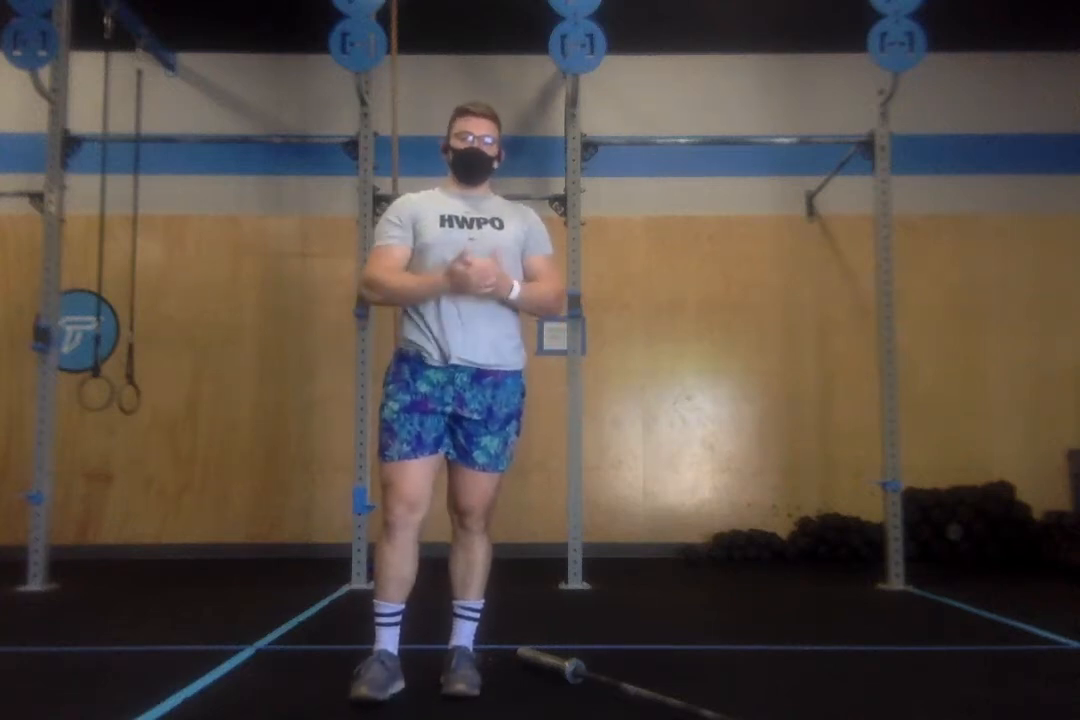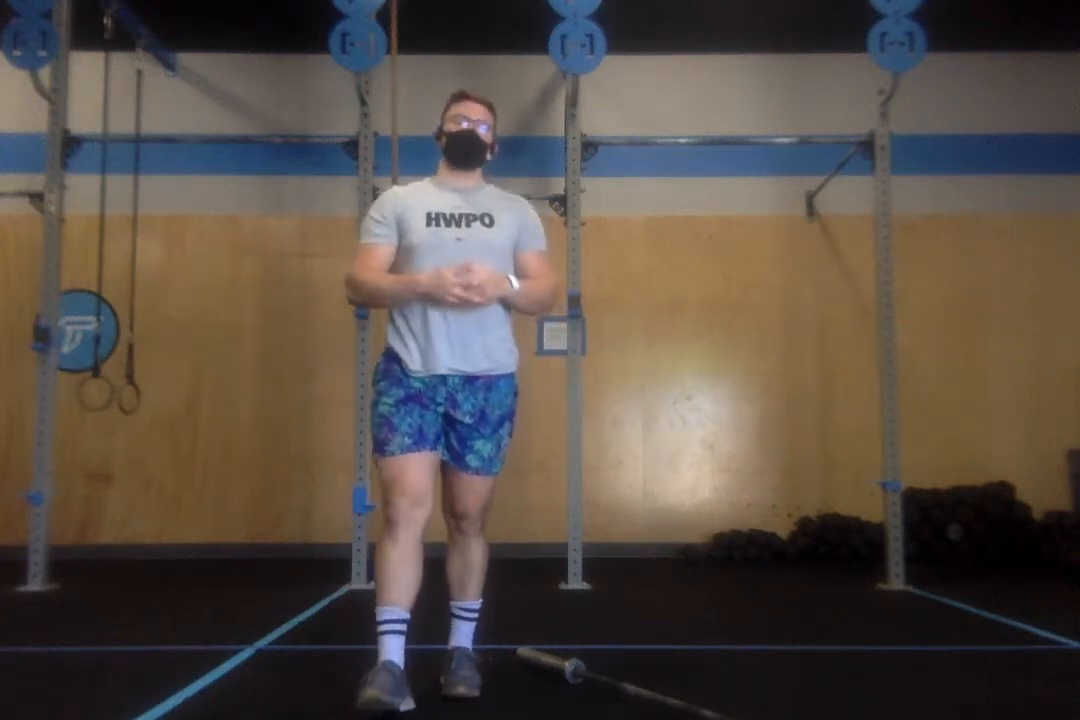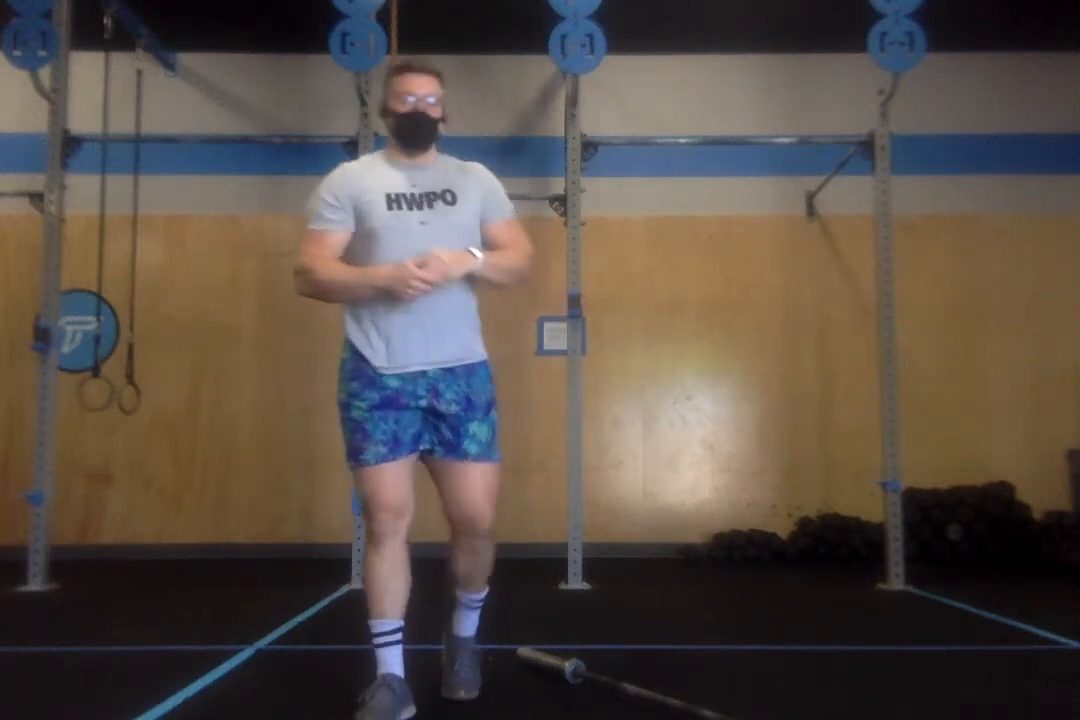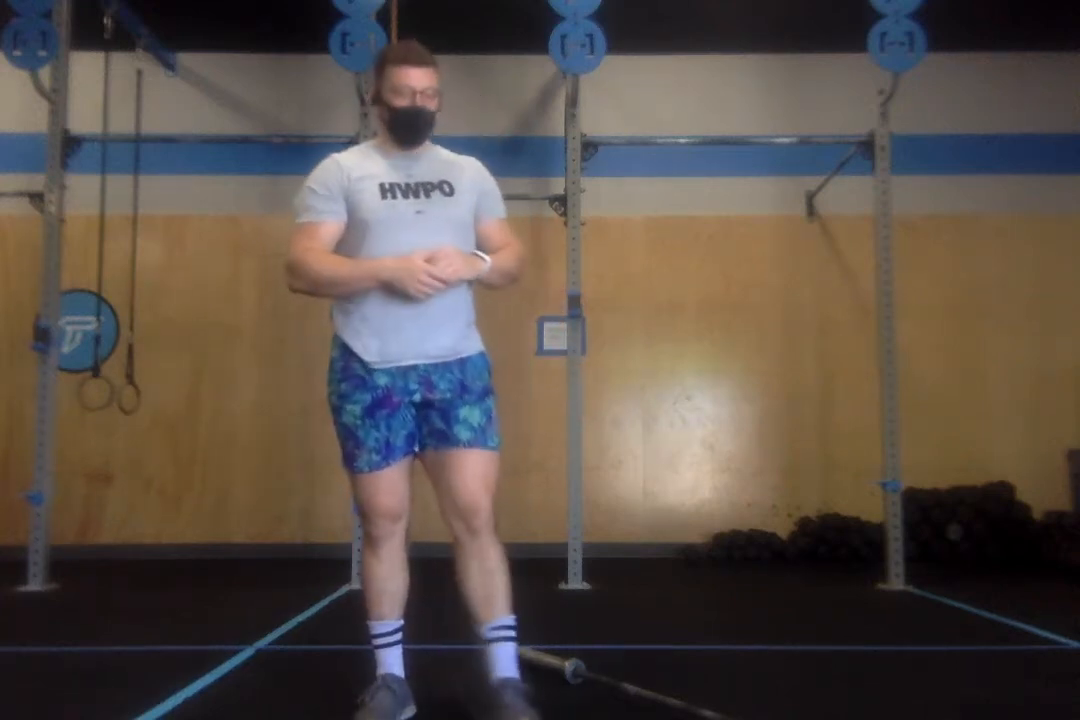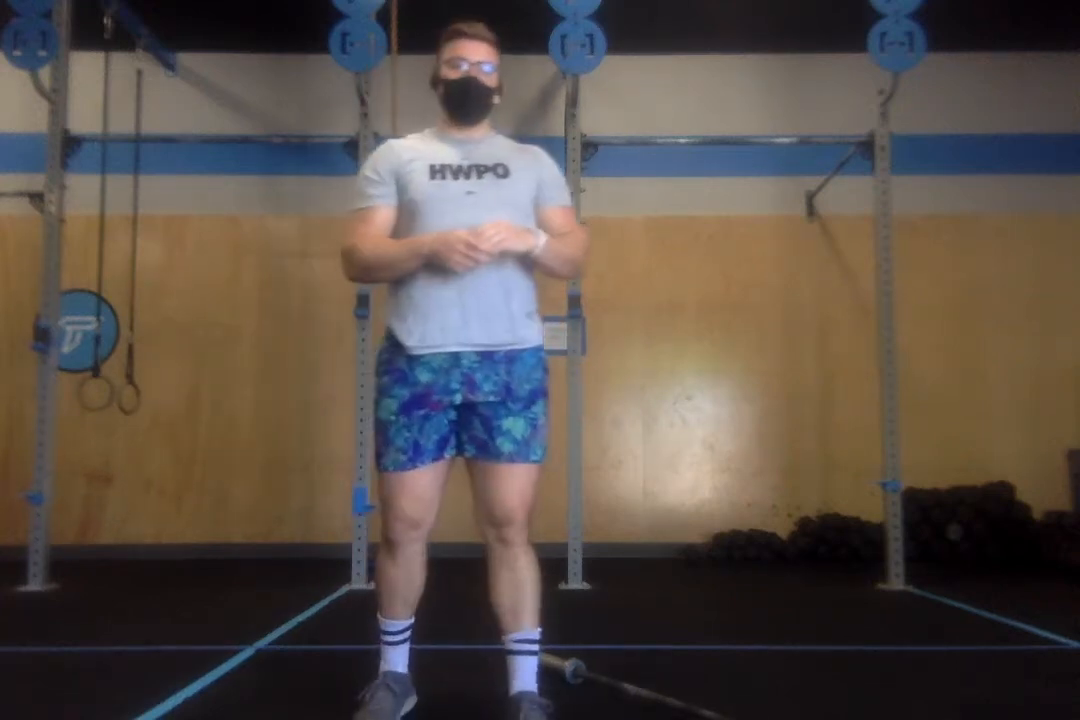
dt=0.5s
person 1, frame 1
left shoulder: (524, 220)
right shoulder: (410, 208)
left elbow: (553, 297)
right elbow: (374, 283)
left wrist: (507, 287)
right wrist: (443, 279)
left hip: (495, 381)
right hip: (419, 374)
left knee: (473, 516)
right knee: (402, 511)
left ankle: (462, 648)
right ankle: (385, 653)
person 1, frame 2
left shoulder: (516, 211)
right shoulder: (397, 202)
left elbow: (546, 293)
right elbow: (358, 284)
left wrist: (504, 285)
right wrist: (425, 282)
left hip: (487, 382)
right hip: (408, 376)
left knee: (468, 519)
right knee: (406, 510)
left ankle: (461, 649)
right ankle: (390, 666)
person 1, frame 3
left shoulder: (476, 179)
right shoulder: (349, 181)
left elbow: (519, 260)
right elbow: (309, 272)
left wrist: (468, 259)
right wrist: (383, 276)
left hip: (461, 372)
right hip: (377, 375)
left knee: (475, 518)
right knee: (387, 520)
left ankle: (463, 632)
person 1, frame 4
left shoulder: (470, 173)
right shoulder: (339, 172)
left elbow: (512, 259)
right elbow: (301, 269)
left wrist: (475, 263)
right wrist: (388, 269)
left hip: (458, 366)
right hip: (368, 372)
left knee: (475, 517)
right knee: (383, 523)
person 1, frame 5
left shoulder: (533, 162)
right shoulder: (394, 158)
left elbow: (576, 254)
right elbow: (356, 258)
left wrist: (526, 238)
right wrist: (431, 245)
left hip: (511, 363)
right hip: (415, 363)
left knee: (509, 527)
right knee: (405, 526)
